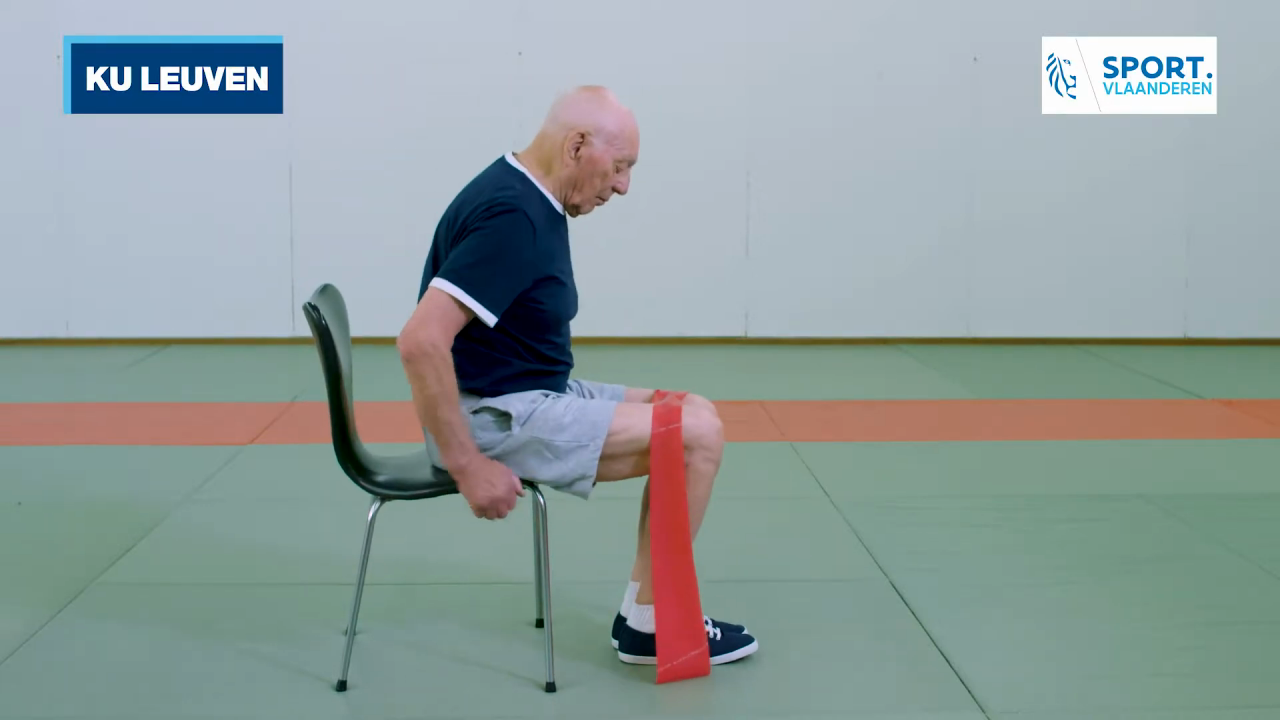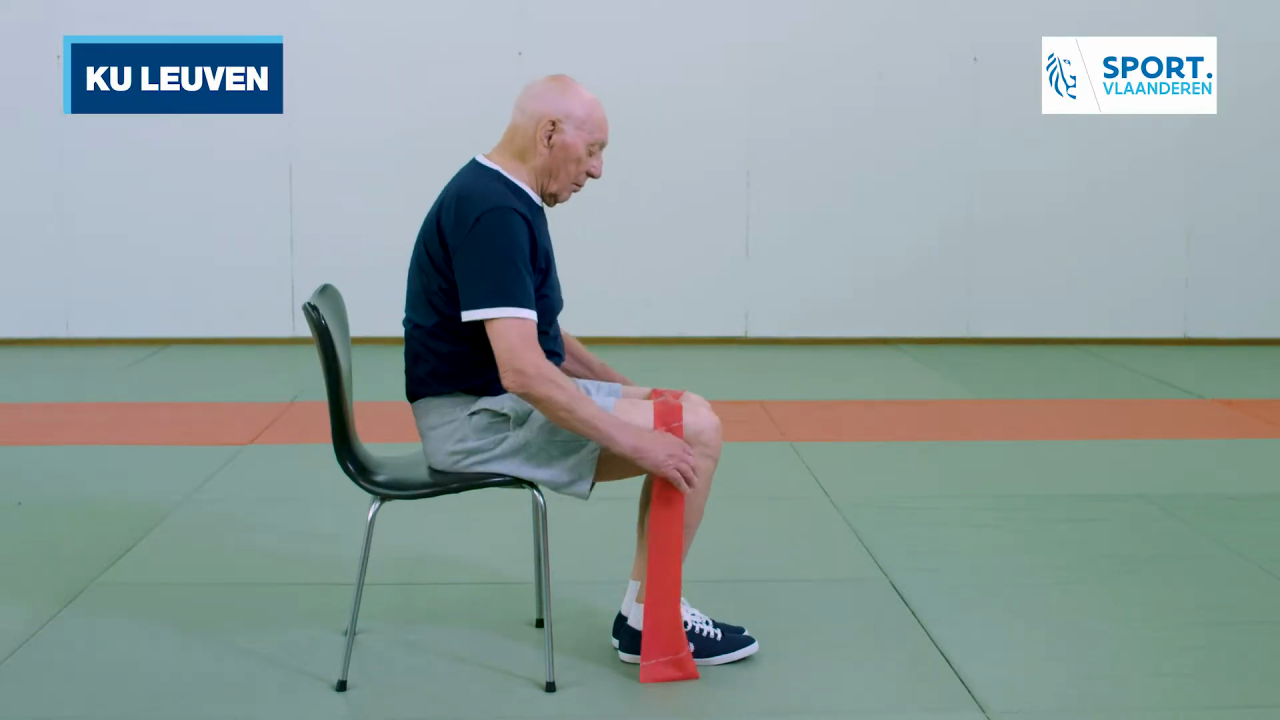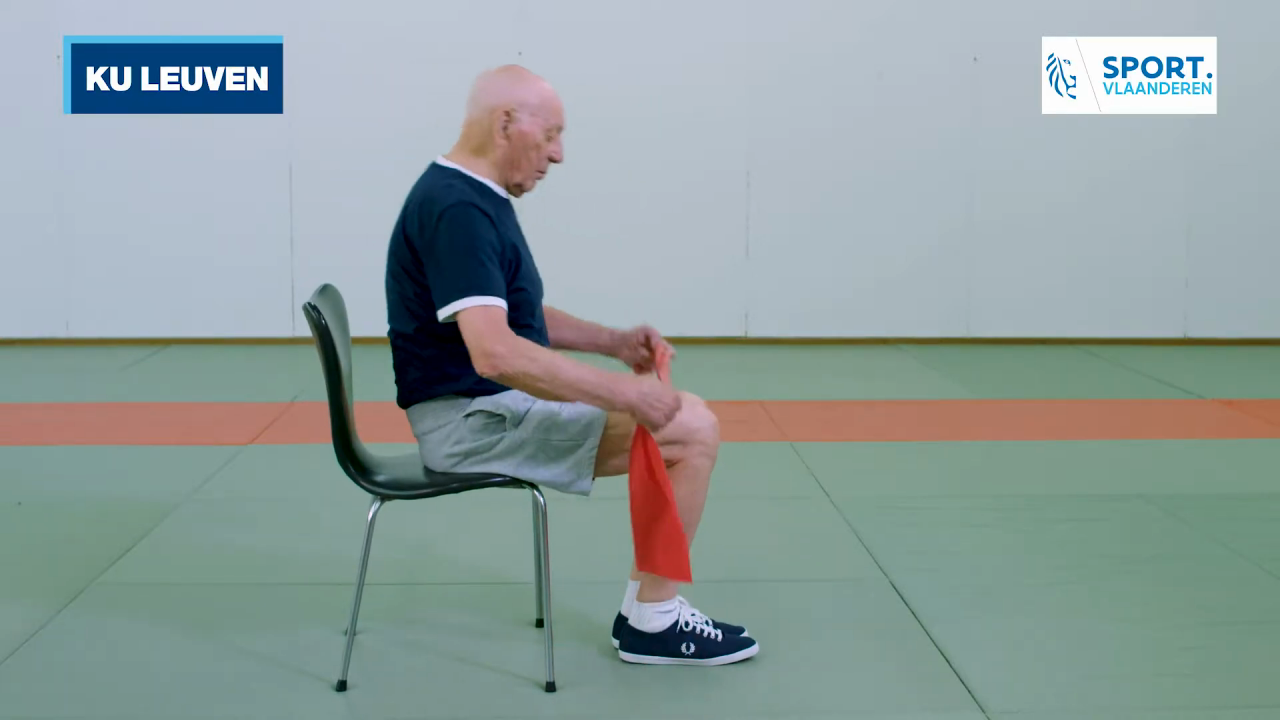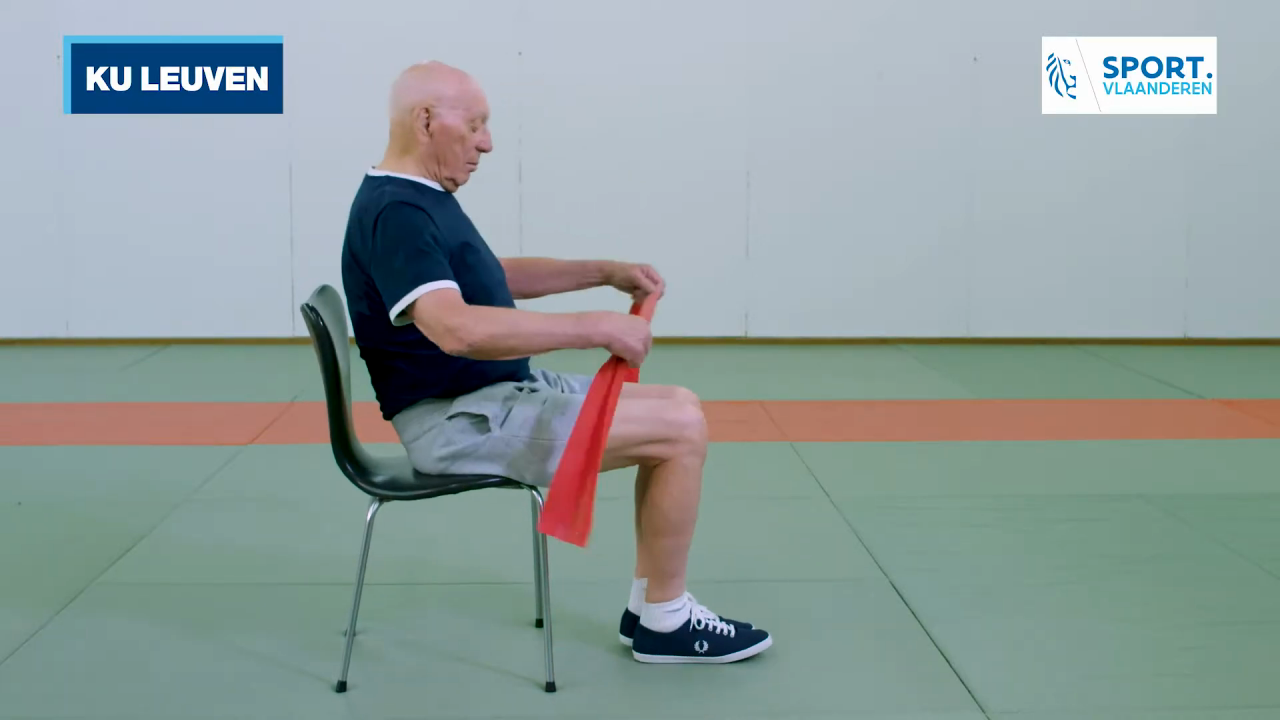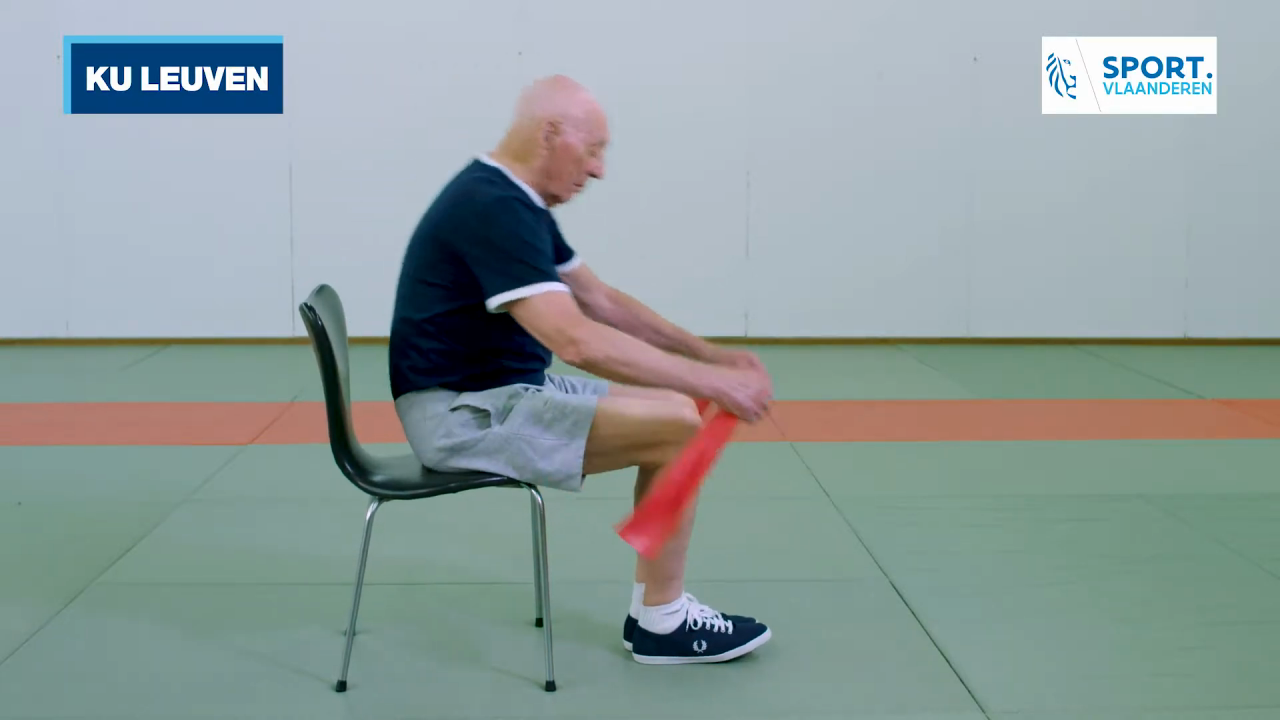
dt=0.4s
person 1, frame 1
left shoulder: (528, 198)
right shoulder: (511, 215)
right elbow: (421, 342)
right wrist: (467, 464)
left hip: (532, 395)
right hip: (494, 417)
left knee: (696, 416)
right knee: (697, 437)
left ankle: (646, 608)
right ankle: (649, 622)
person 1, frame 2
left shoulder: (503, 196)
right shoulder: (494, 212)
right elbow: (520, 372)
left wrist: (619, 386)
right wrist: (634, 443)
left hip: (505, 401)
right hip: (482, 416)
left knee: (690, 414)
right knee: (693, 437)
left ankle: (647, 607)
right ankle: (651, 623)
person 1, frame 3
left shoulder: (471, 196)
right shoulder: (457, 209)
right elbow: (496, 354)
left wrist: (613, 342)
right wrist: (625, 396)
left hip: (495, 404)
right hip: (473, 419)
left knee: (686, 414)
right knee: (691, 434)
left ankle: (647, 609)
right ankle: (653, 621)
person 1, frame 4
left shoulder: (419, 198)
right shoulder: (396, 212)
left elbow: (499, 278)
right elbow: (458, 330)
left wrist: (605, 272)
right wrist: (596, 326)
left hip: (495, 393)
right hip: (459, 421)
left knee: (679, 409)
right knee: (681, 431)
left ankle: (652, 606)
right ankle: (664, 620)
person 1, frame 5
left shoulder: (507, 200)
right shoulder: (493, 208)
left elbow: (596, 297)
right elbow: (577, 341)
left wrist: (703, 351)
right wrist: (708, 382)
left hip: (497, 395)
right hip: (465, 415)
left knee: (678, 417)
right knee: (678, 431)
left ankle: (659, 607)
right ankle: (663, 621)
